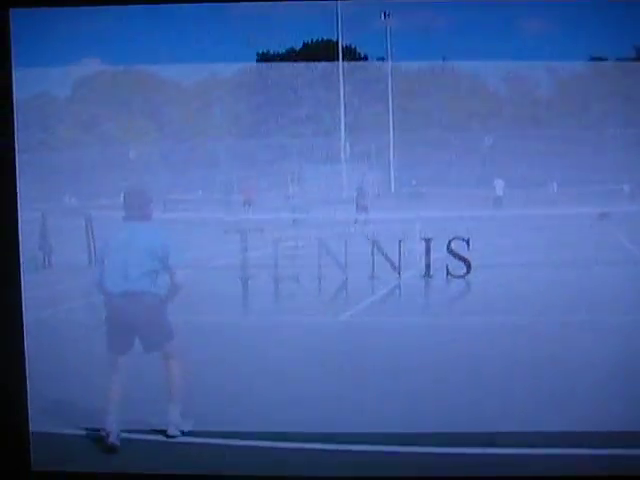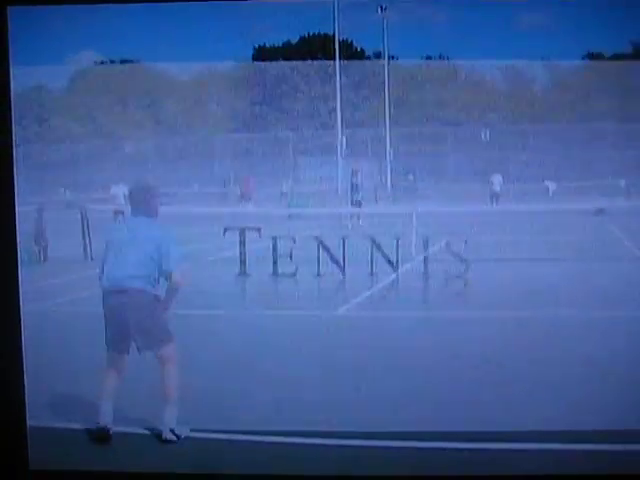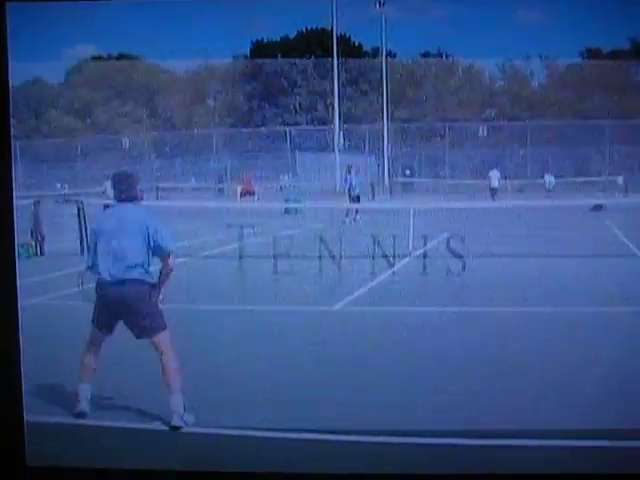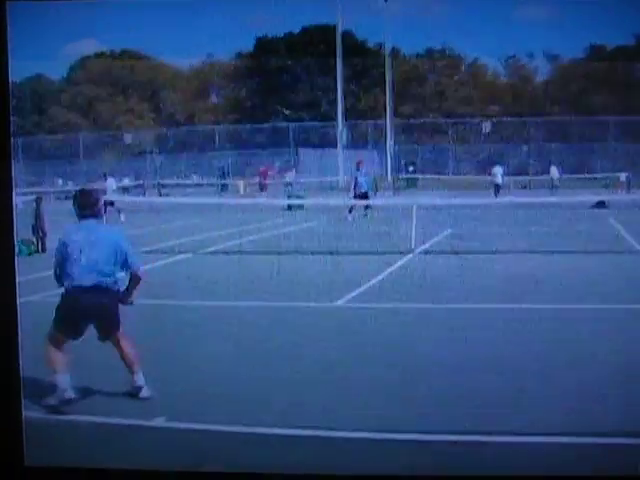
dt=0.3s
person 1, frame 1
left shoulder: (112, 240)
right shoulder: (156, 236)
left elbow: (101, 283)
right elbow: (175, 281)
right wrist: (164, 302)
left hip: (116, 306)
right hip: (146, 303)
left knee: (116, 370)
right knee: (171, 357)
left ankle: (111, 430)
right ankle: (174, 421)
person 1, frame 2
left shoulder: (116, 233)
right shoulder: (158, 233)
left elbow: (103, 276)
right elbow: (175, 280)
right wrist: (164, 306)
left hip: (111, 301)
right hip: (141, 300)
left knee: (115, 365)
right knee: (169, 360)
left ankle: (105, 418)
right ankle: (168, 426)
person 1, frame 3
left shoulder: (100, 221)
right shoulder: (146, 219)
left elbow: (92, 265)
right elbow: (168, 263)
right wrist: (157, 290)
left hip: (106, 290)
right hip: (138, 289)
left knee: (93, 345)
right knee: (165, 349)
left ankle: (83, 401)
right ankle: (178, 413)
person 1, frame 4
left shoulder: (67, 237)
right shoulder: (114, 234)
left elbow: (59, 277)
right elbow: (136, 274)
right wrist: (126, 294)
left hip: (76, 298)
right hip: (108, 297)
left knee: (54, 344)
right knee: (117, 339)
left ankle: (64, 388)
right ankle: (140, 384)
